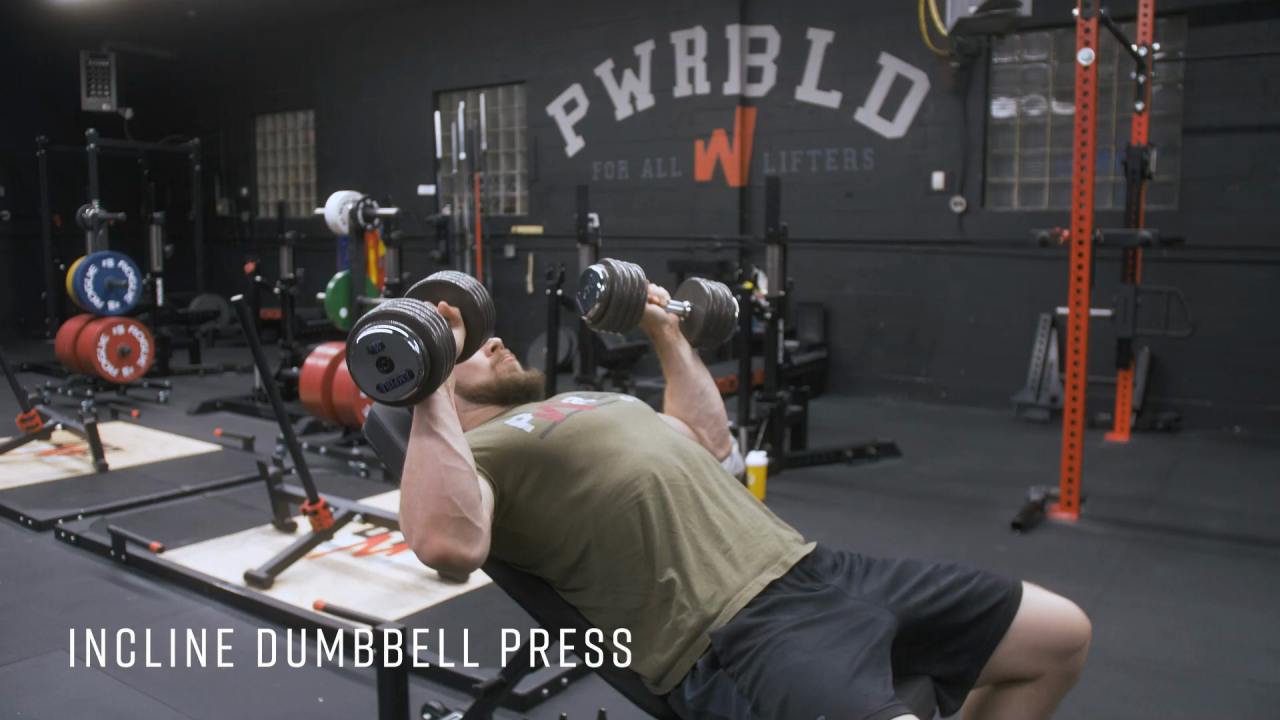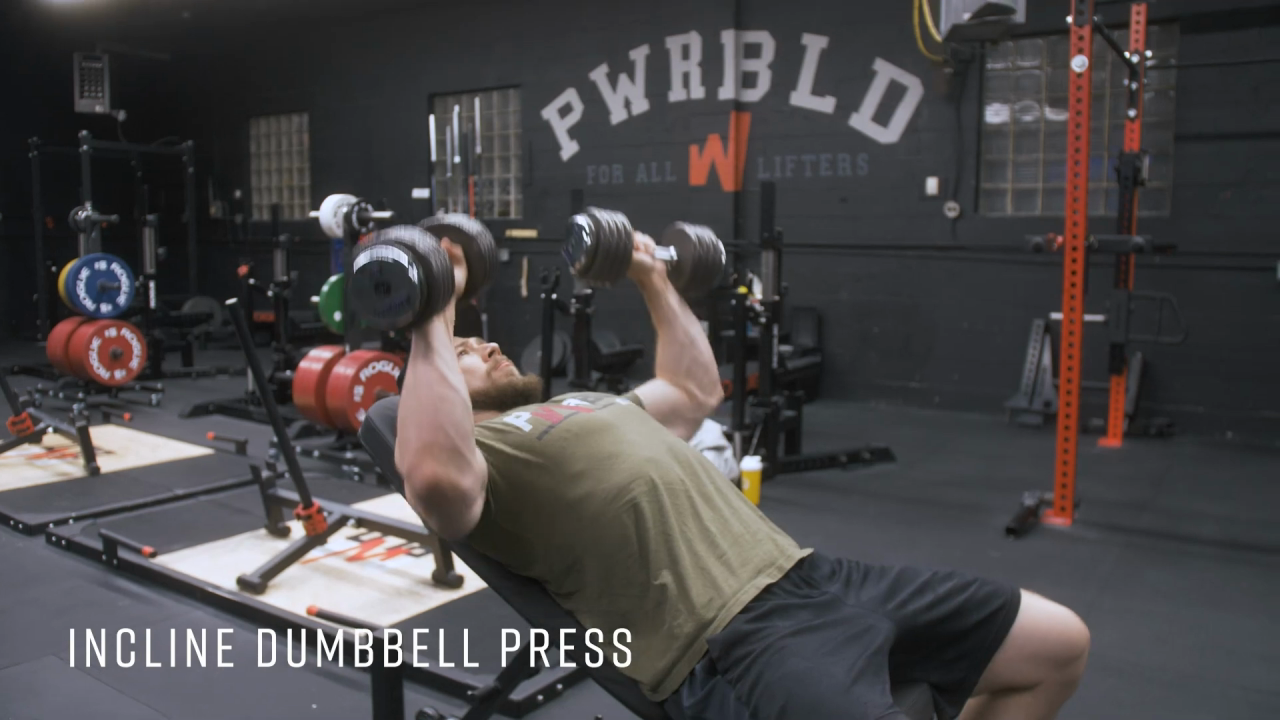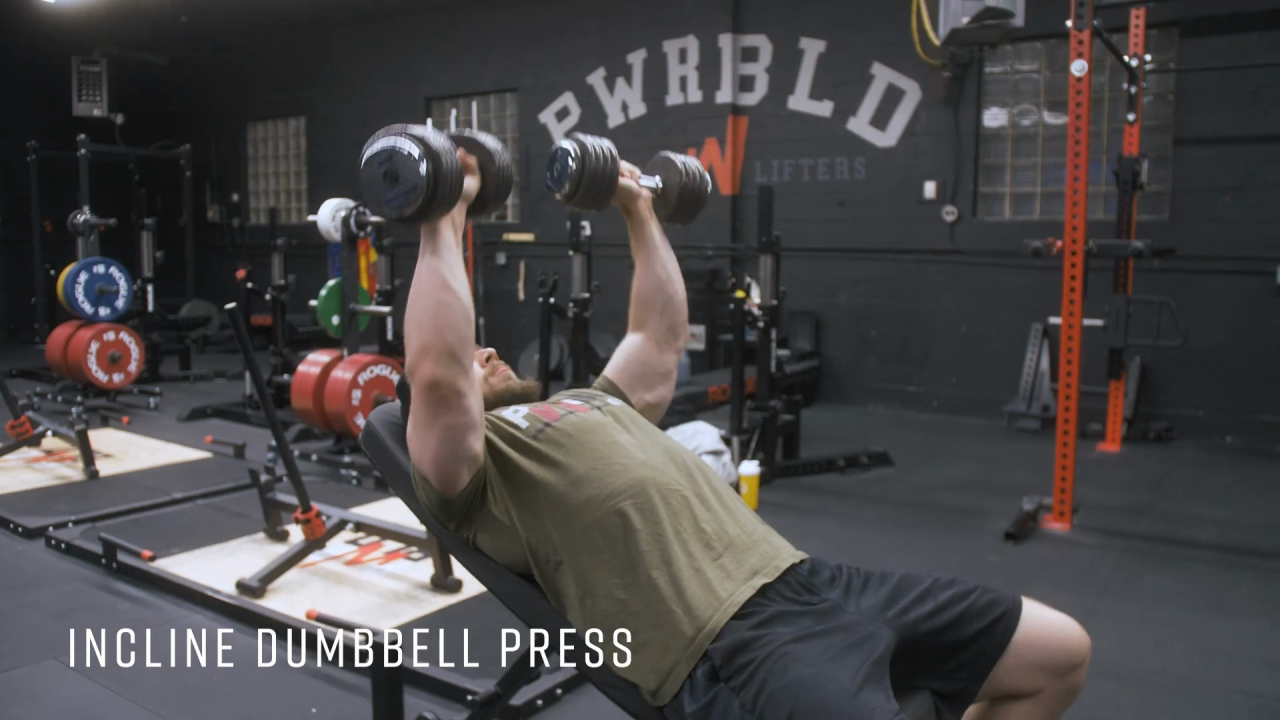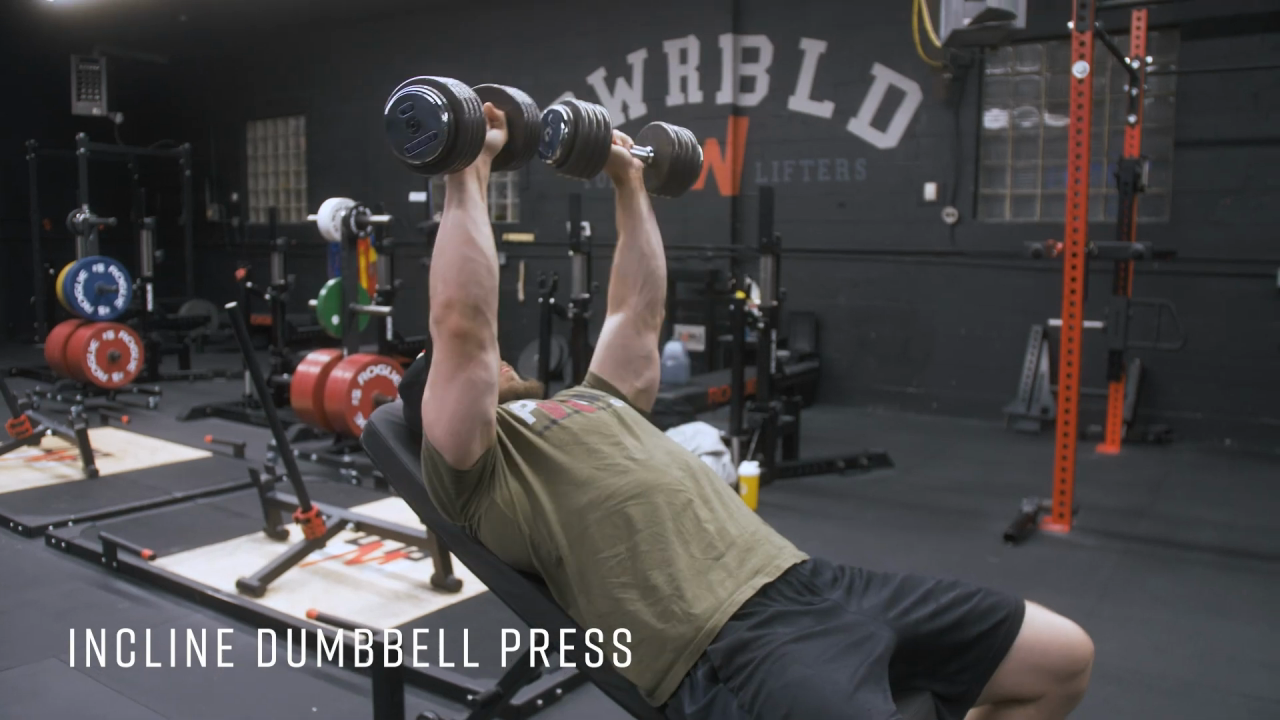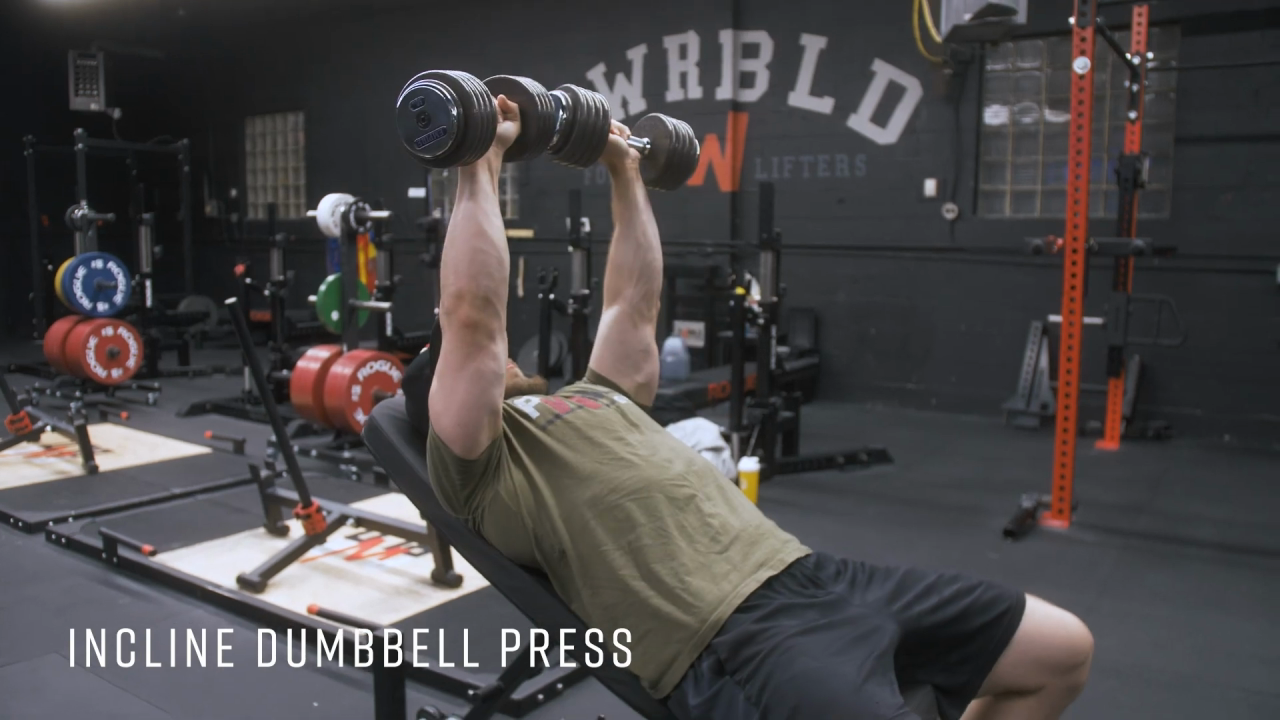
dt=0.2s
person 1, frame 1
left shoulder: (587, 405)
right shoulder: (476, 454)
left elbow: (716, 448)
right elbow: (449, 544)
left wrist: (668, 337)
right wrist: (433, 380)
left hip: (804, 572)
right hip: (729, 637)
left knee: (1060, 635)
person 1, frame 2
left shoulder: (586, 408)
right shoulder: (479, 459)
left elbow: (699, 392)
right elbow: (435, 474)
left wrist: (653, 283)
right wrist: (430, 318)
left hip: (801, 578)
right hip: (724, 644)
left knee: (1058, 644)
person 1, frame 3
left shoulder: (591, 409)
right shoulder: (475, 467)
left elbow: (663, 336)
right elbow: (436, 374)
left wrist: (639, 215)
right wrist: (443, 221)
left hip: (800, 584)
right hip: (724, 648)
left knee: (1060, 653)
person 1, frame 4
left shoulder: (593, 405)
right shoulder: (477, 466)
left elbow: (638, 312)
right elbow: (460, 327)
left wrist: (629, 184)
right wrist: (469, 173)
left hip: (801, 581)
right hip: (725, 647)
left knee: (1063, 658)
person 1, frame 5
left shoulder: (595, 399)
right shoulder: (480, 459)
left elbow: (634, 304)
right elbow: (471, 315)
left wrist: (625, 173)
right wrist: (482, 163)
left hip: (805, 575)
right hip: (730, 640)
left knee: (1063, 651)
